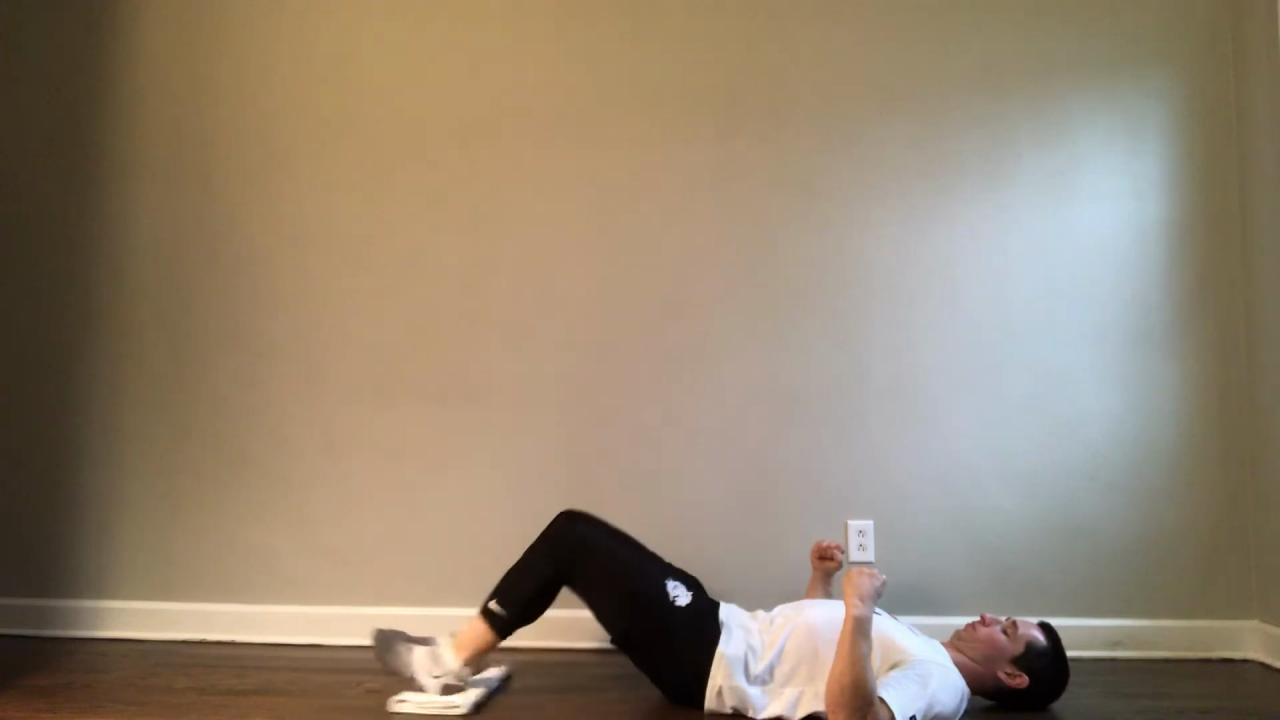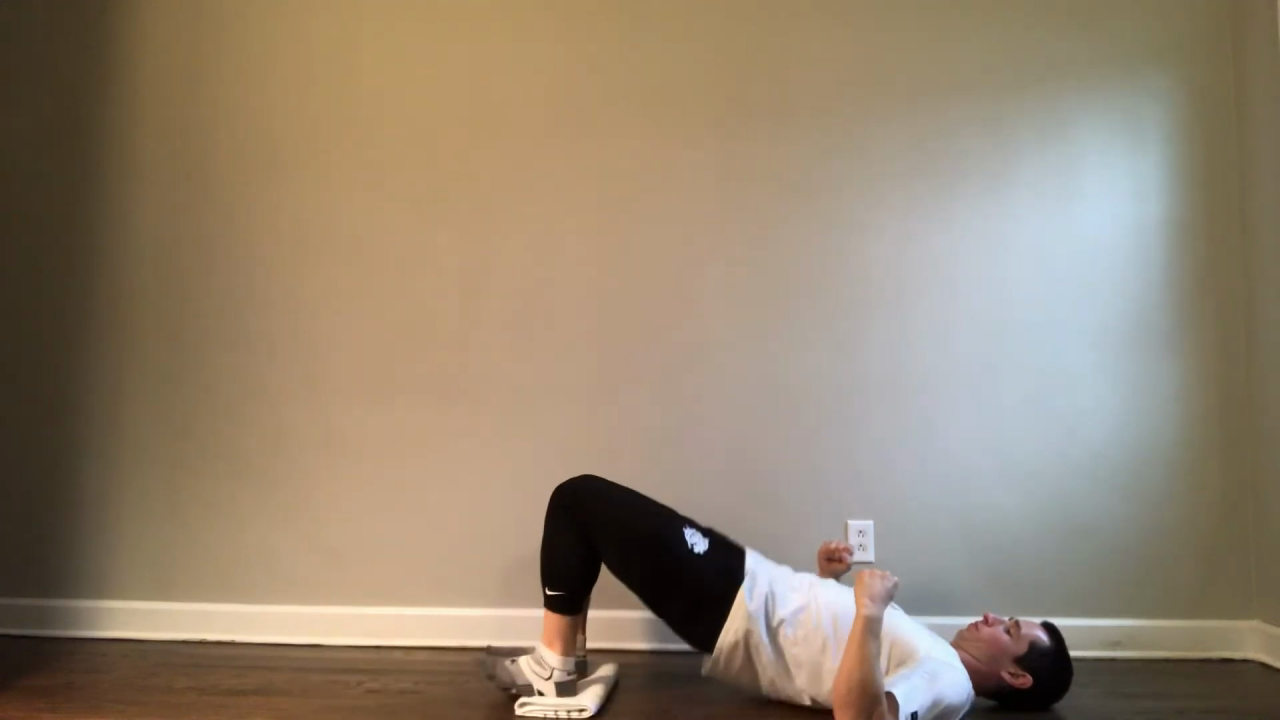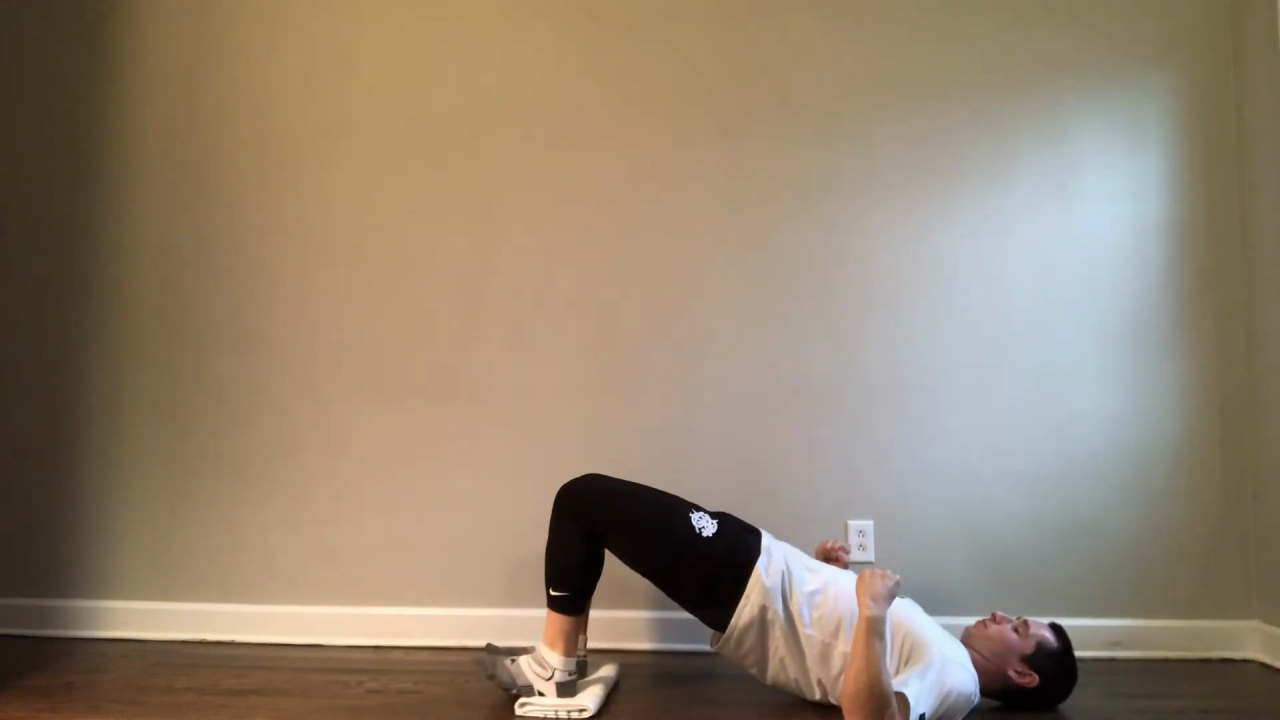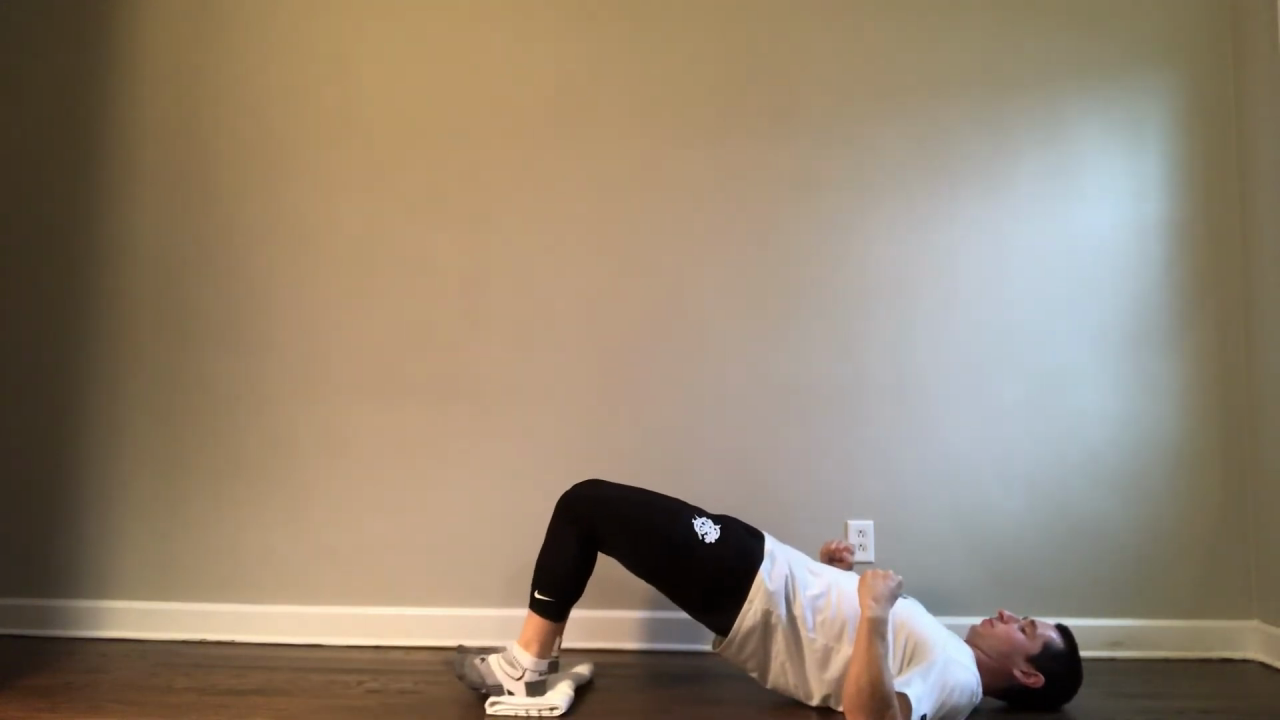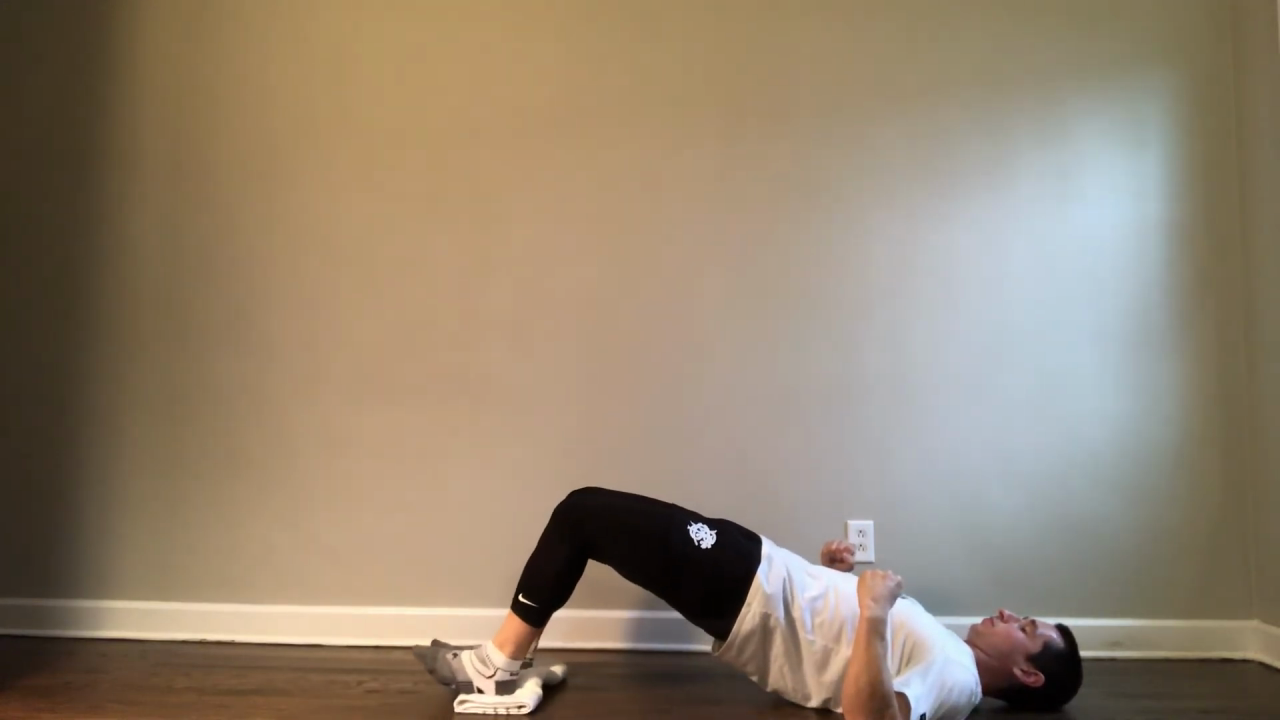
dt=1s
person 1, frame 1
right shoulder: (927, 653)
left wrist: (857, 611)
right wrist: (822, 580)
left hip: (714, 664)
right hip: (730, 627)
left knee: (572, 537)
right knee: (577, 535)
left ankle: (452, 661)
right ankle: (455, 655)
person 1, frame 2
right shoulder: (934, 659)
left wrist: (868, 610)
right wrist: (830, 580)
left hip: (736, 604)
right hip: (747, 586)
left knee: (578, 499)
right knee: (585, 499)
left ankle: (553, 669)
right ankle: (555, 663)
person 1, frame 3
right shoulder: (942, 656)
left wrist: (872, 610)
right wrist: (833, 576)
left hip: (750, 583)
right hip: (758, 568)
left knee: (583, 499)
right knee: (587, 498)
left ankle: (555, 667)
right ankle: (560, 661)
person 1, frame 4
right shoulder: (944, 654)
left wrist: (875, 613)
right wrist: (840, 577)
left hip: (753, 590)
right hip: (763, 569)
left knee: (586, 505)
right knee: (589, 503)
left ankle: (527, 664)
right ankle: (527, 662)
person 1, frame 5
right shoulder: (944, 652)
left wrist: (873, 613)
right wrist: (840, 577)
left hip: (752, 594)
right hip: (757, 573)
left knee: (584, 511)
right knee: (587, 511)
left ankle: (499, 663)
right ankle: (499, 662)
